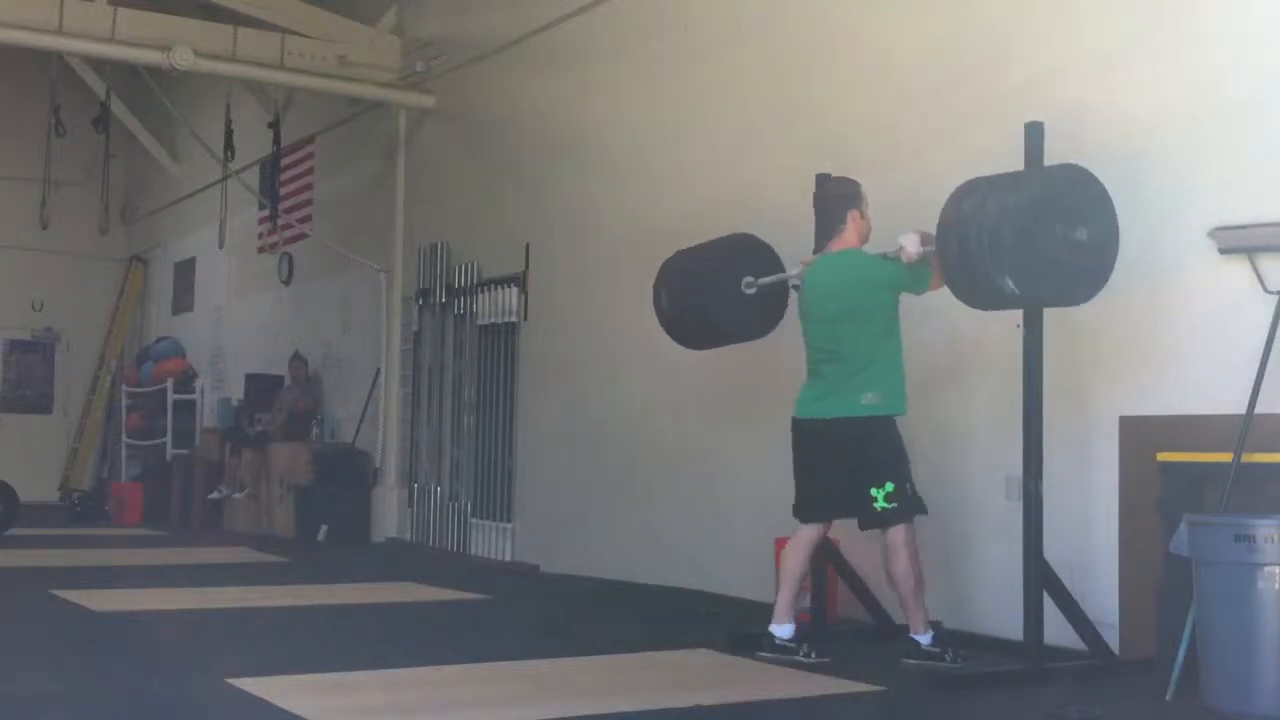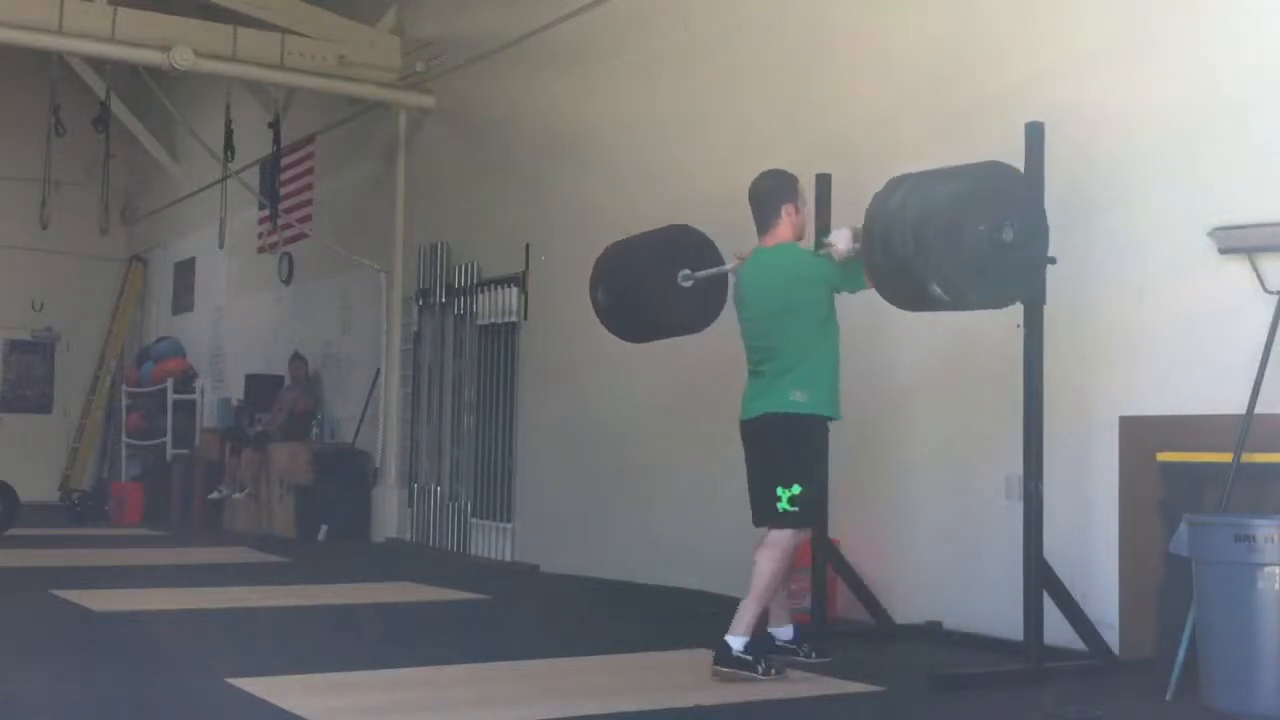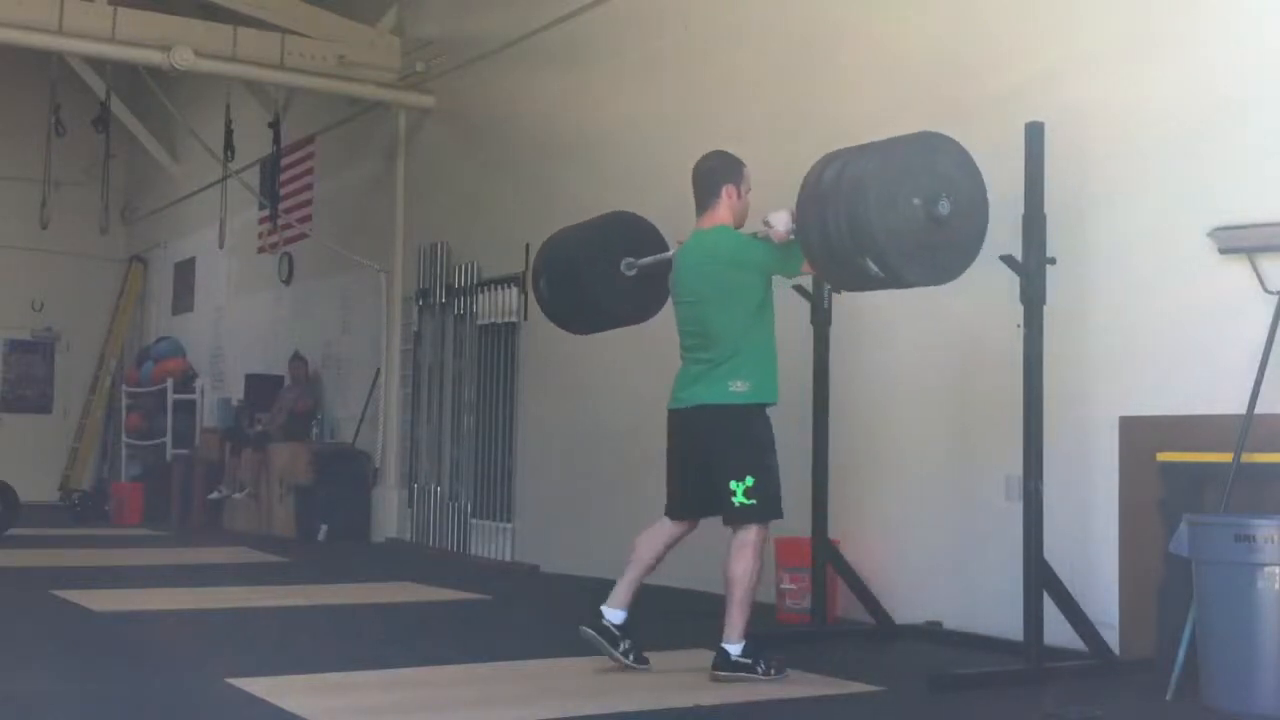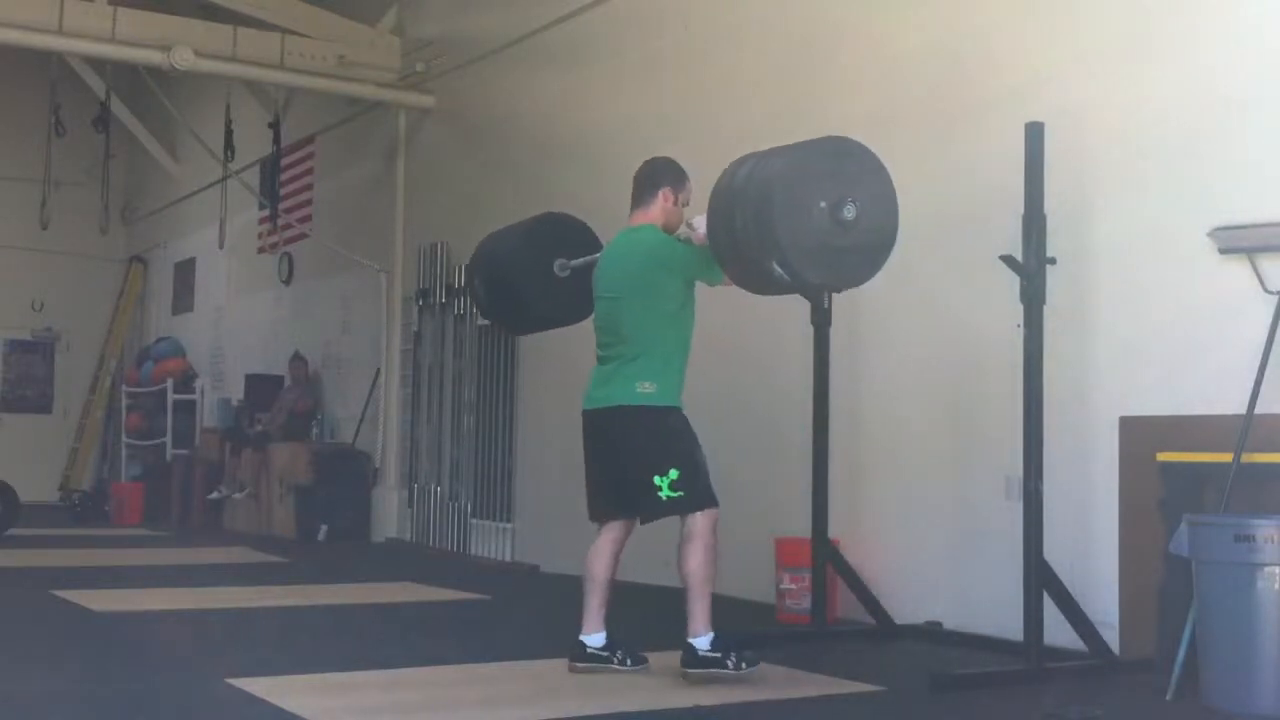
dt=0.5s
person 1, frame 1
left shoulder: (811, 277)
right shoulder: (875, 269)
right elbow: (936, 278)
right wrist: (920, 253)
left hip: (811, 418)
right hip: (862, 419)
left knee: (811, 524)
right knee: (899, 526)
left ankle: (779, 632)
right ankle: (923, 640)
person 1, frame 2
left shoulder: (746, 272)
right shoulder: (810, 266)
right elbow: (869, 277)
right wrist: (851, 249)
left hip: (758, 415)
right hip: (796, 415)
left knee: (780, 527)
right knee: (788, 531)
left ankle: (780, 636)
right ankle: (735, 644)
person 1, frame 3
left shoulder: (684, 256)
right shoulder: (744, 250)
right elbow: (811, 263)
right wrist: (786, 236)
left hip: (689, 406)
right hip: (734, 407)
left knee: (678, 517)
right knee: (752, 525)
left ankle: (611, 615)
right ankle: (735, 651)
person 1, frame 4
left shoulder: (610, 254)
right shoulder: (665, 249)
right elbow: (730, 271)
right wrist: (711, 239)
left hip: (603, 407)
right hip: (645, 407)
left knee: (613, 524)
right knee: (699, 516)
left ankle: (592, 642)
right ankle: (701, 645)
